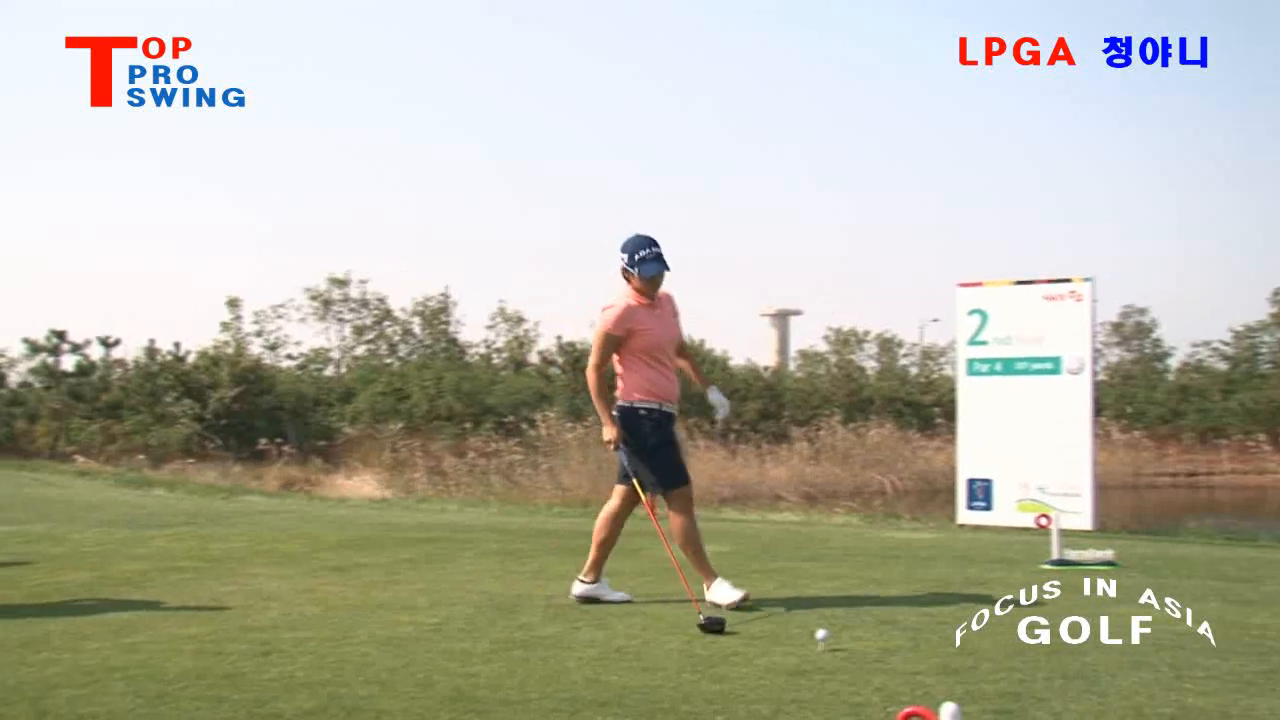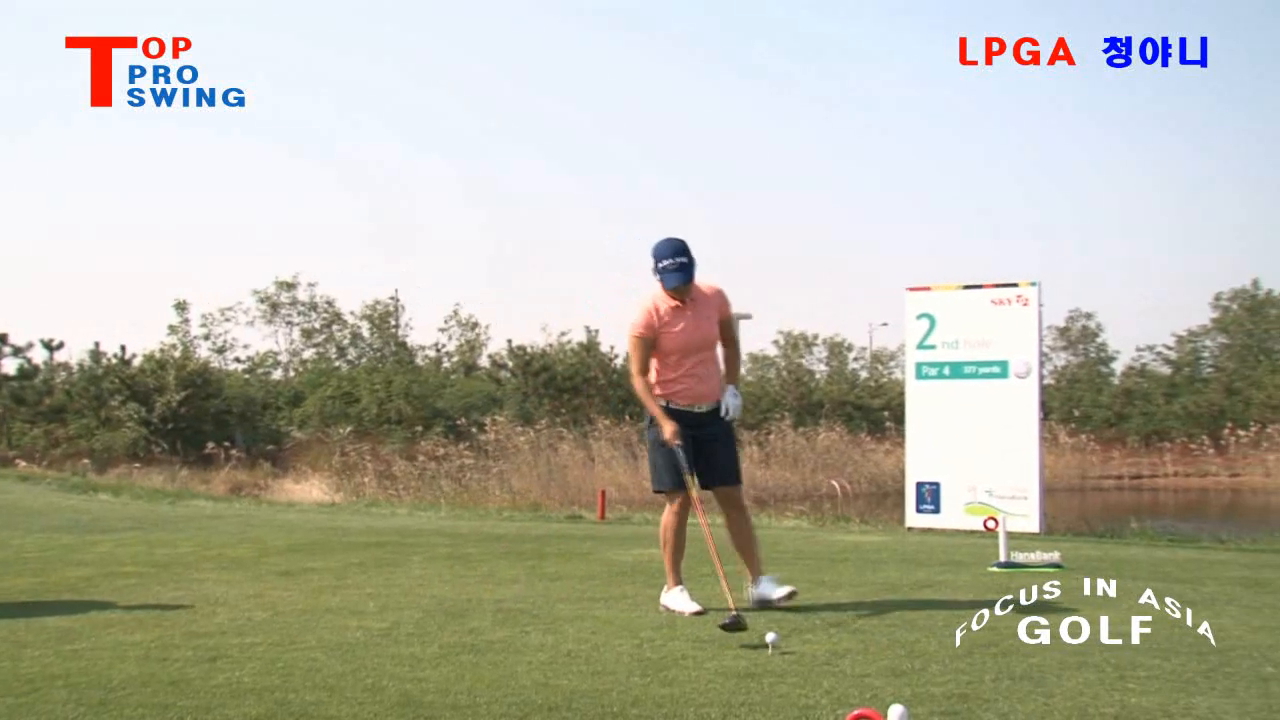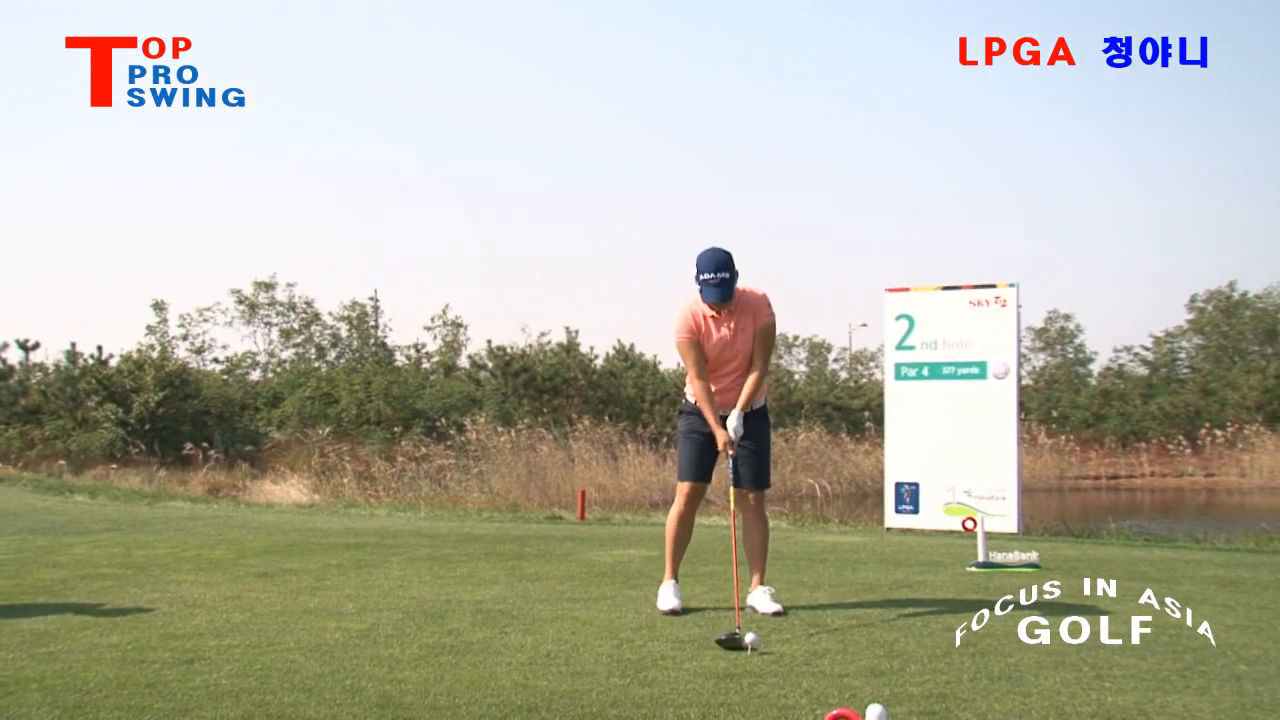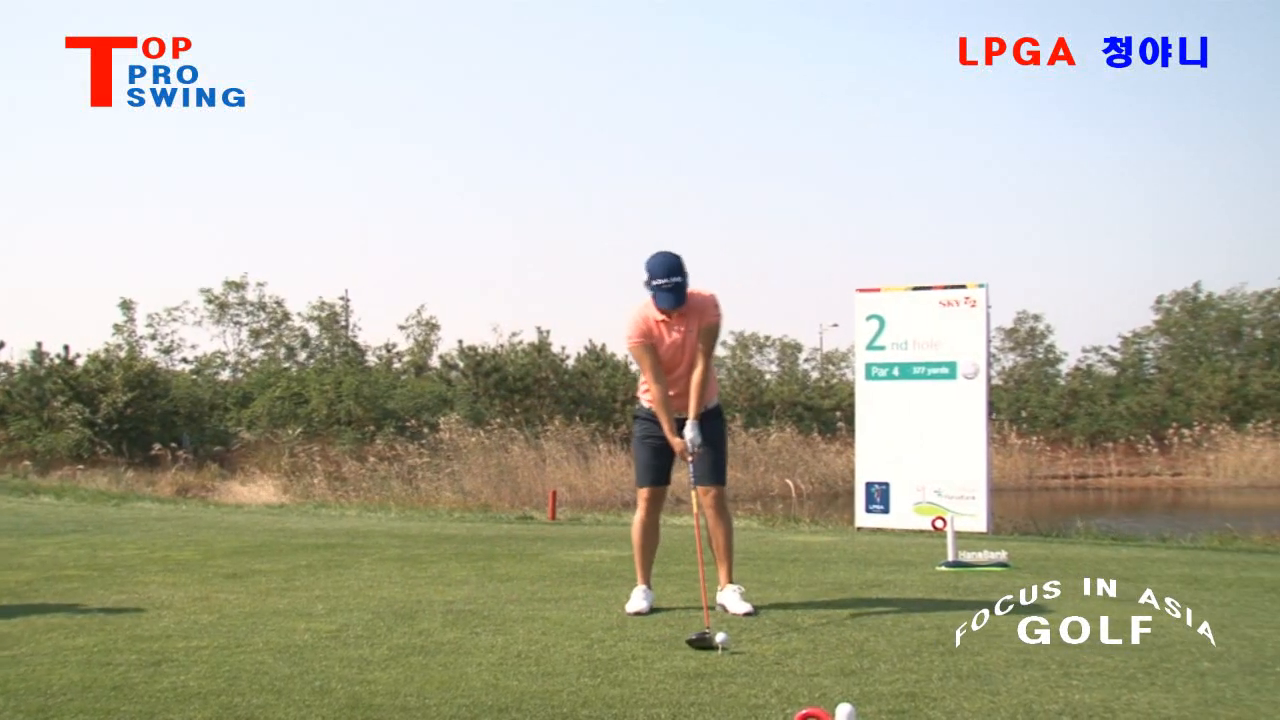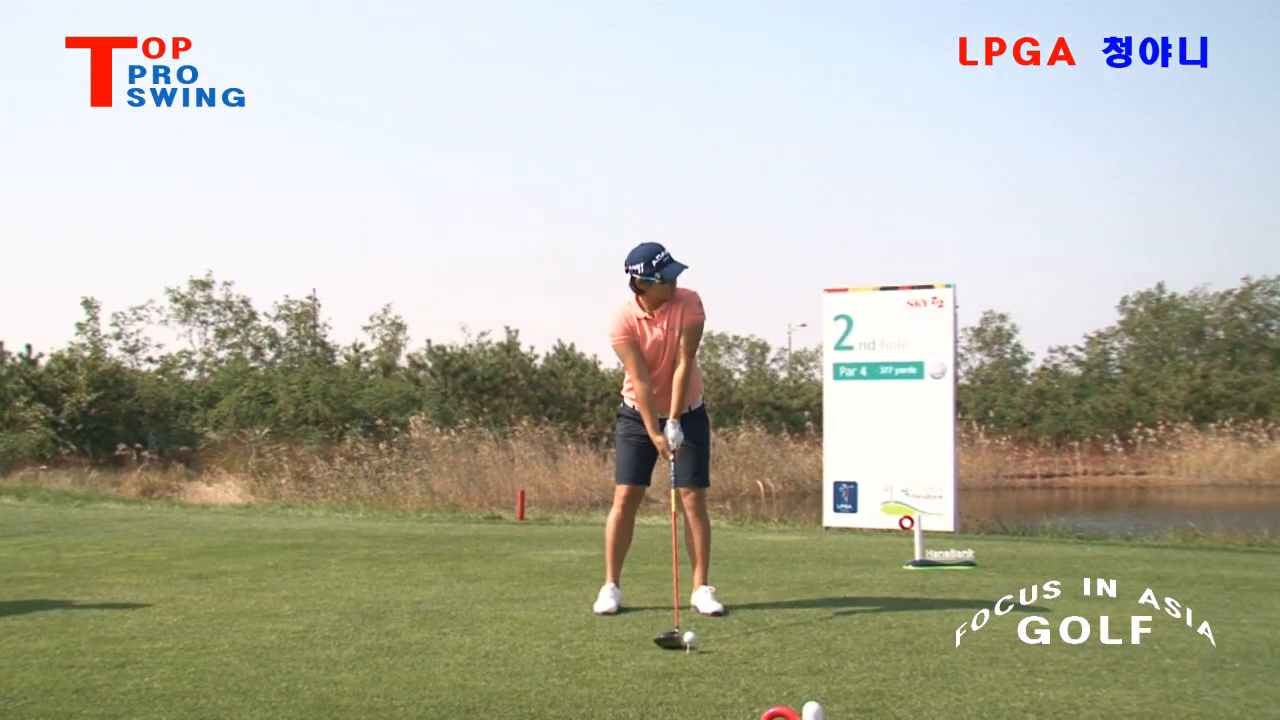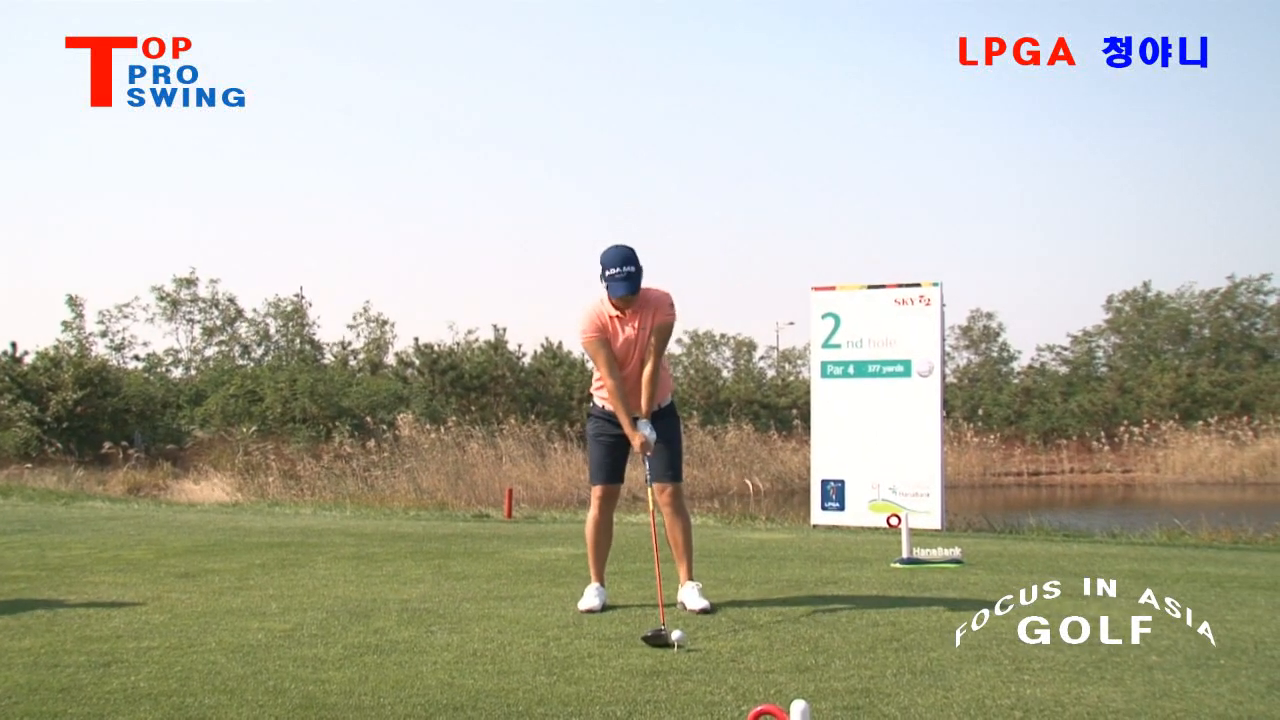
dt=0.5s
person 1, frame 1
left shoulder: (666, 302)
right shoulder: (620, 312)
left elbow: (680, 350)
right elbow: (595, 369)
left wrist: (709, 387)
right wrist: (608, 422)
left hip: (658, 414)
right hip: (640, 415)
left knee: (624, 498)
right knee: (681, 499)
left ankle: (589, 579)
right ankle: (712, 582)
person 1, frame 2
left shoulder: (715, 298)
right shoulder: (649, 314)
left elbow: (730, 345)
right elbow: (638, 374)
left wrist: (731, 387)
right wrist: (664, 421)
left hip: (713, 413)
right hip: (671, 415)
left knee: (731, 498)
right knee: (679, 501)
left ankle: (758, 581)
right ankle: (673, 588)
person 1, frame 3
left shoulder: (759, 304)
right shoulder: (689, 318)
left elbow: (760, 365)
right elbow: (698, 378)
left wrist: (738, 413)
right wrist: (717, 429)
left hip: (750, 413)
right hip: (700, 413)
left knee: (753, 500)
right knee: (687, 495)
left ankle: (757, 589)
right ankle: (670, 583)
person 1, frame 4
left shoulder: (707, 305)
right shoulder: (640, 323)
left elbow: (702, 366)
right elbow: (656, 383)
left wrist: (693, 423)
right wrist: (672, 437)
left hip: (704, 413)
right hip: (654, 417)
left knee: (713, 497)
right knee: (648, 499)
left ankle: (727, 587)
right ankle: (642, 587)
person 1, frame 5
left shoulder: (689, 302)
right shoulder: (623, 321)
left elbow: (684, 364)
right elbow: (640, 380)
left wrist: (675, 422)
right wrist: (655, 434)
left hip: (687, 414)
right hip: (637, 415)
left knee: (693, 499)
right knee: (625, 498)
left ankle: (702, 589)
right ankle: (611, 586)
person 1, frame 6
left shoulder: (661, 303)
right shoulder: (593, 318)
left elbow: (651, 364)
right elbow: (610, 379)
left wrist: (645, 420)
right wrist: (630, 431)
left hip: (658, 410)
right hip: (608, 415)
left knee: (670, 494)
right knee: (601, 497)
left ankle: (687, 584)
right ankle: (596, 586)
